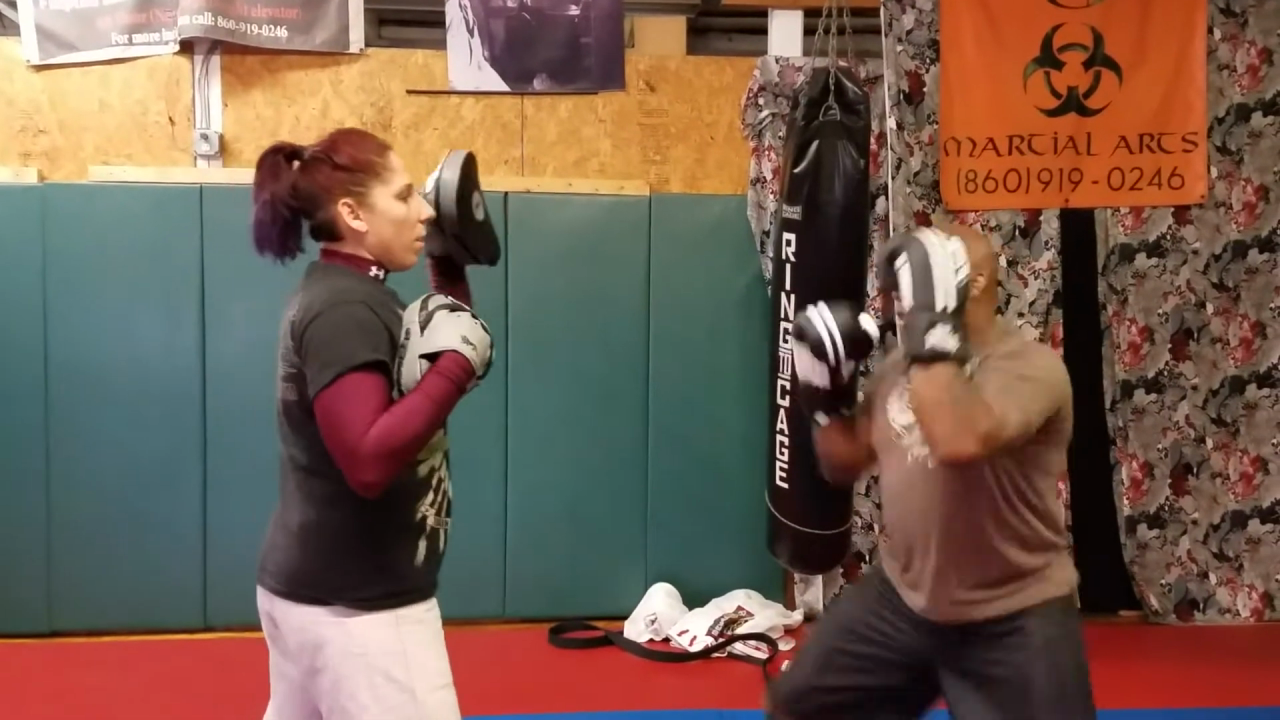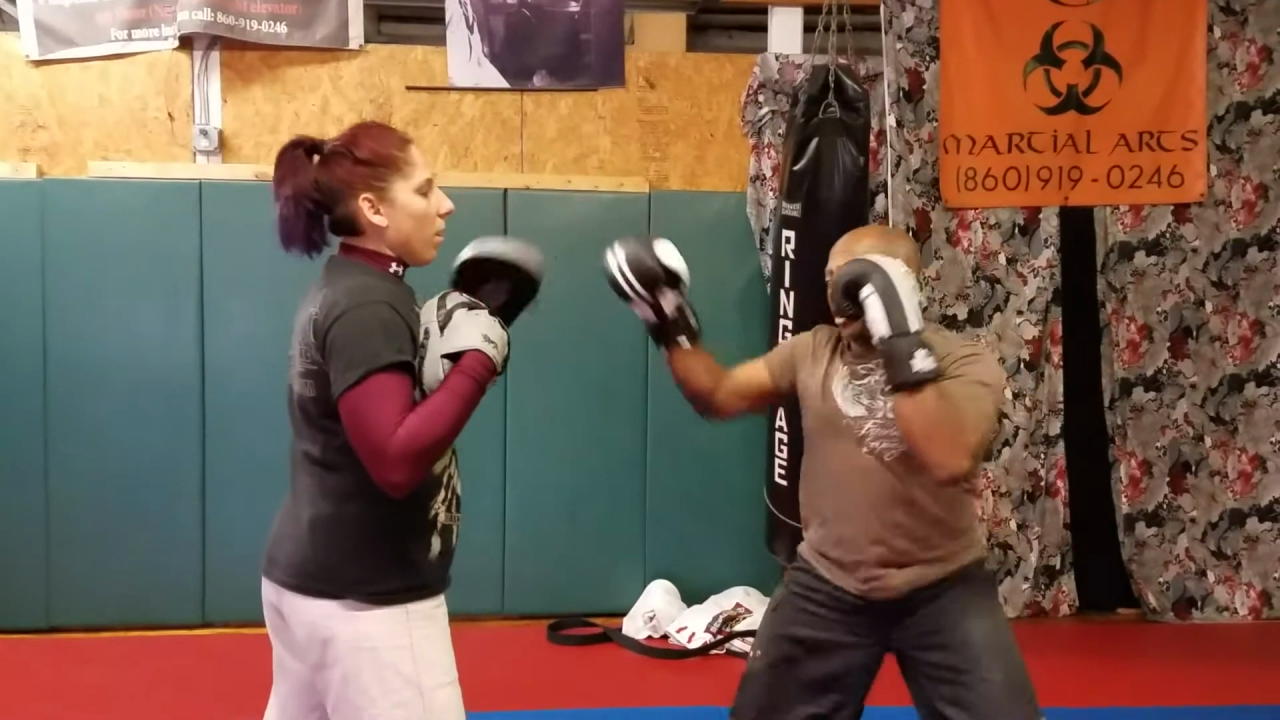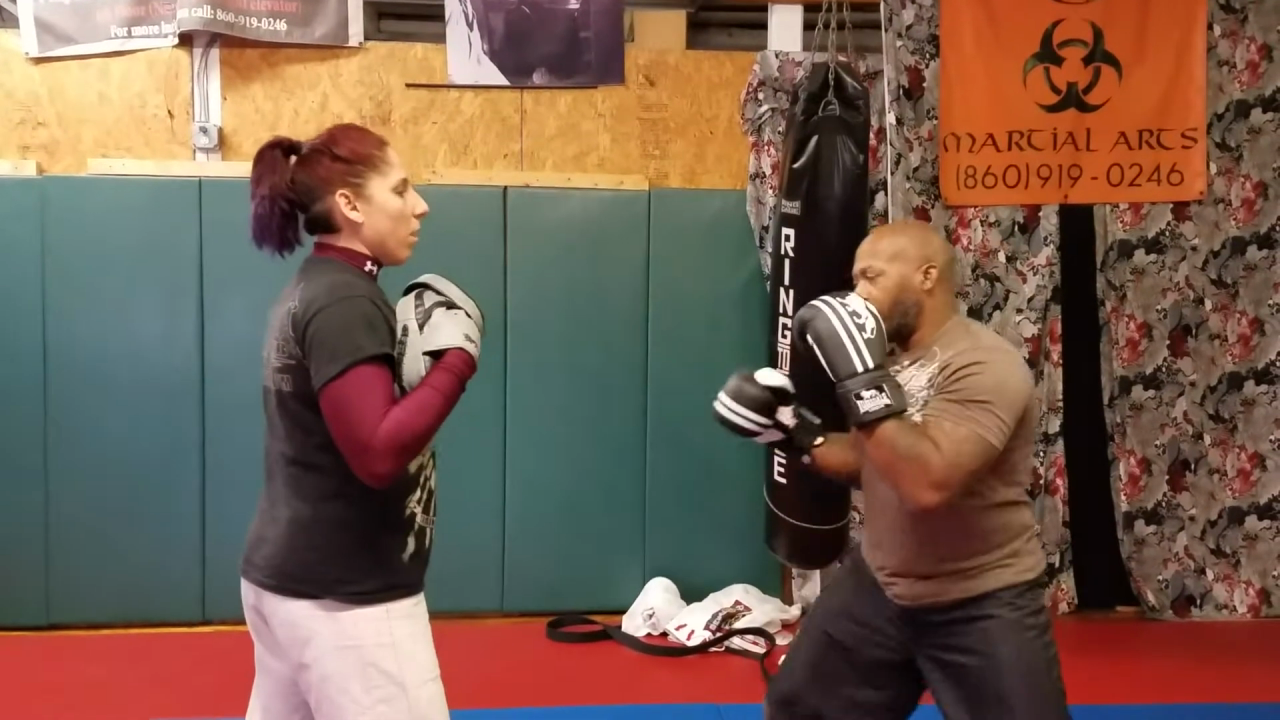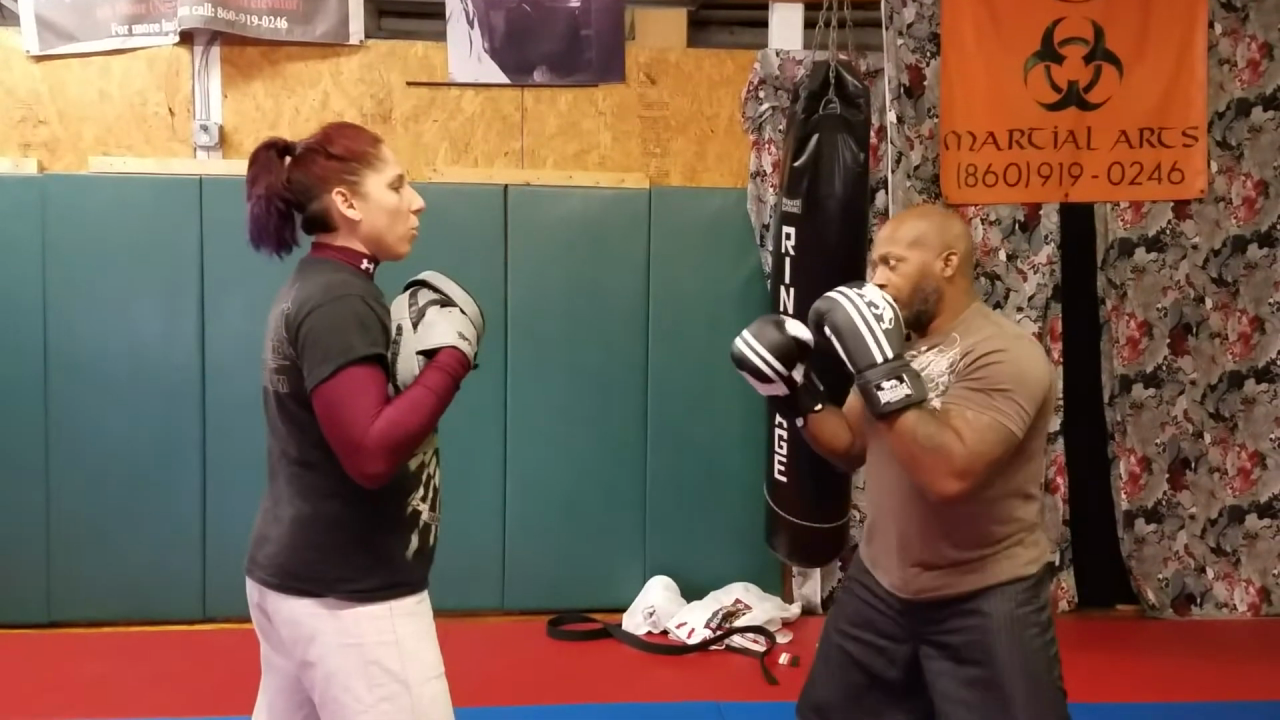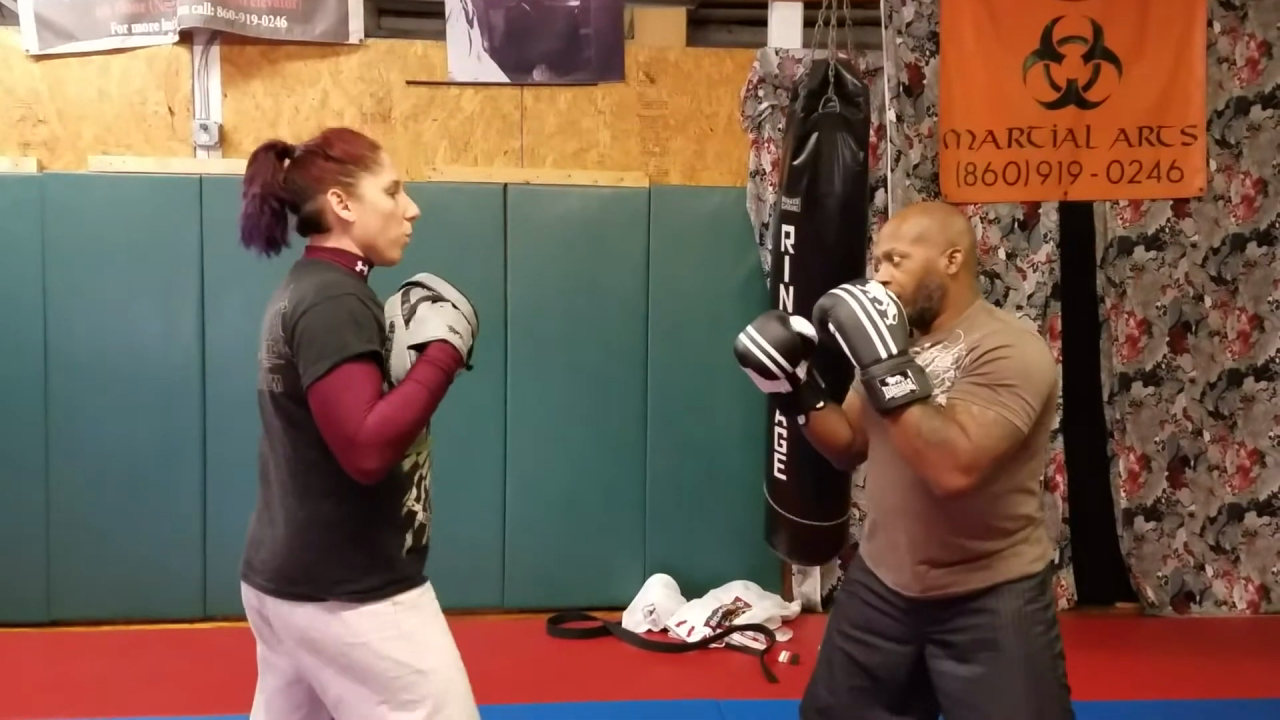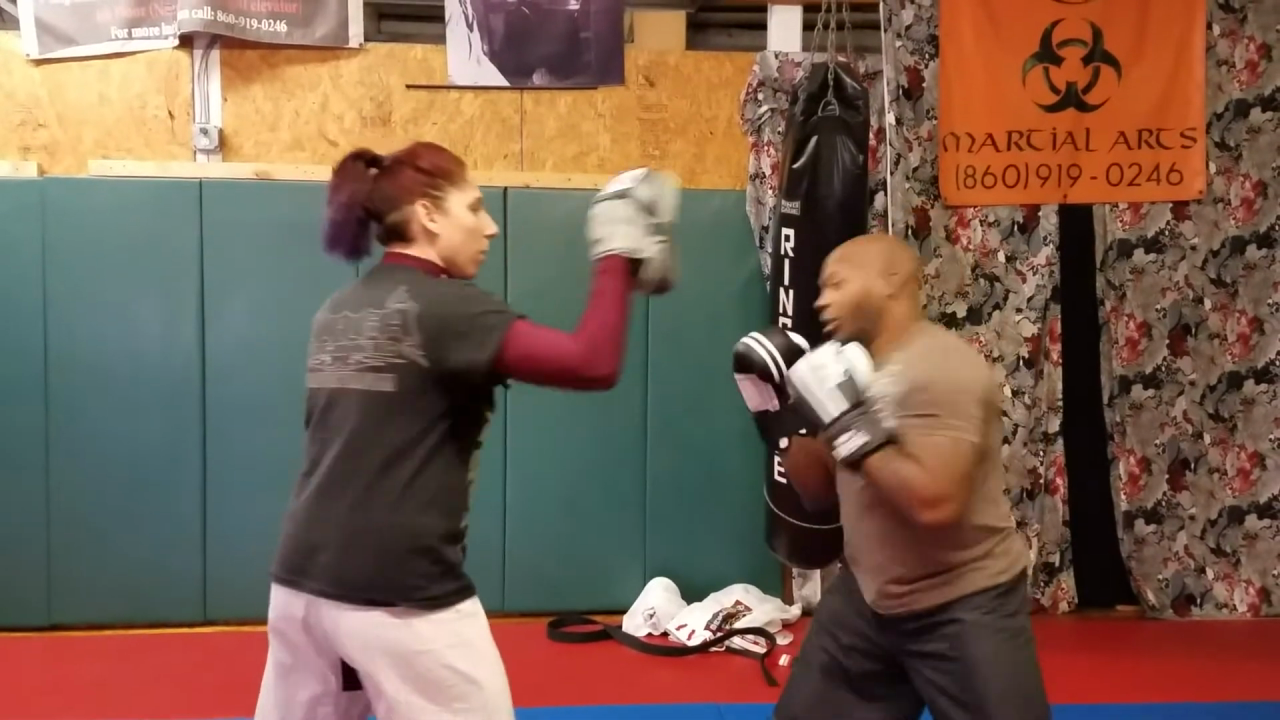
dt=0.3s
person 1, frame 1
left shoulder: (343, 293)
right shoulder: (344, 309)
right elbow: (369, 461)
left wrist: (450, 265)
right wrist: (456, 363)
left hip: (305, 586)
right hip: (359, 601)
person 1, frame 2
left shoulder: (344, 290)
right shoulder: (365, 308)
left elbow: (396, 390)
right elbow: (395, 461)
left wrist: (465, 321)
right wrist: (477, 361)
right hip: (367, 596)
person 1, frame 3
left shoulder: (314, 290)
right shoulder: (345, 304)
right elbow: (378, 454)
left wrist: (417, 356)
right wrist: (456, 359)
right hip: (346, 595)
person 1, frame 4
left shoulder: (315, 289)
right shoulder: (339, 304)
right elbow: (371, 454)
left wrist: (417, 355)
right wrist: (450, 357)
left hip: (292, 576)
right hip: (351, 593)
person 1, frame 5
left shoulder: (309, 291)
right shoulder: (333, 303)
right elbow: (366, 450)
left wrist: (411, 353)
right wrist: (441, 352)
left hip: (289, 579)
right hip: (352, 591)
person 1, frame 6
left shoulder: (342, 311)
right shoulder: (443, 308)
right elbow: (592, 363)
right wrist: (618, 255)
left hip: (306, 579)
right hip: (401, 595)
person 2, frame 1
left shoulder: (1029, 366)
right shoulder: (900, 364)
left elbow: (960, 440)
right elbow: (841, 464)
left wrist: (932, 324)
right wrist: (823, 390)
left hip: (1016, 618)
right hip: (901, 600)
person 2, frame 2
left shoulder: (966, 363)
right shoulder: (814, 350)
left elbow: (950, 459)
right elbow: (720, 395)
left wrist: (905, 345)
right wrist: (667, 320)
left hip: (942, 588)
right hip: (828, 586)
person 2, frame 3
left shoulder: (986, 366)
right shoulder: (875, 357)
left elbow: (927, 485)
left wrist: (862, 381)
right wrist: (795, 430)
left hip: (986, 602)
right hip: (879, 583)
person 2, frame 4
left shoulder: (1004, 354)
right shoulder: (892, 340)
left elbow: (948, 474)
right elbow: (849, 448)
left wrist: (883, 372)
right wrist: (797, 391)
left hip: (986, 600)
right hip: (881, 583)
person 2, frame 5
left shoulder: (1010, 350)
right shoulder: (891, 336)
left elbow: (953, 468)
right elbow: (849, 446)
left wrist: (887, 368)
right wrist: (798, 389)
left hip: (991, 597)
right hip: (882, 582)
person 2, frame 6
left shoulder: (941, 368)
right shoulder: (850, 363)
left elbow: (933, 502)
right elbow: (823, 483)
left wrist: (846, 419)
right wrist: (787, 411)
left hip: (969, 602)
right hip: (875, 593)
